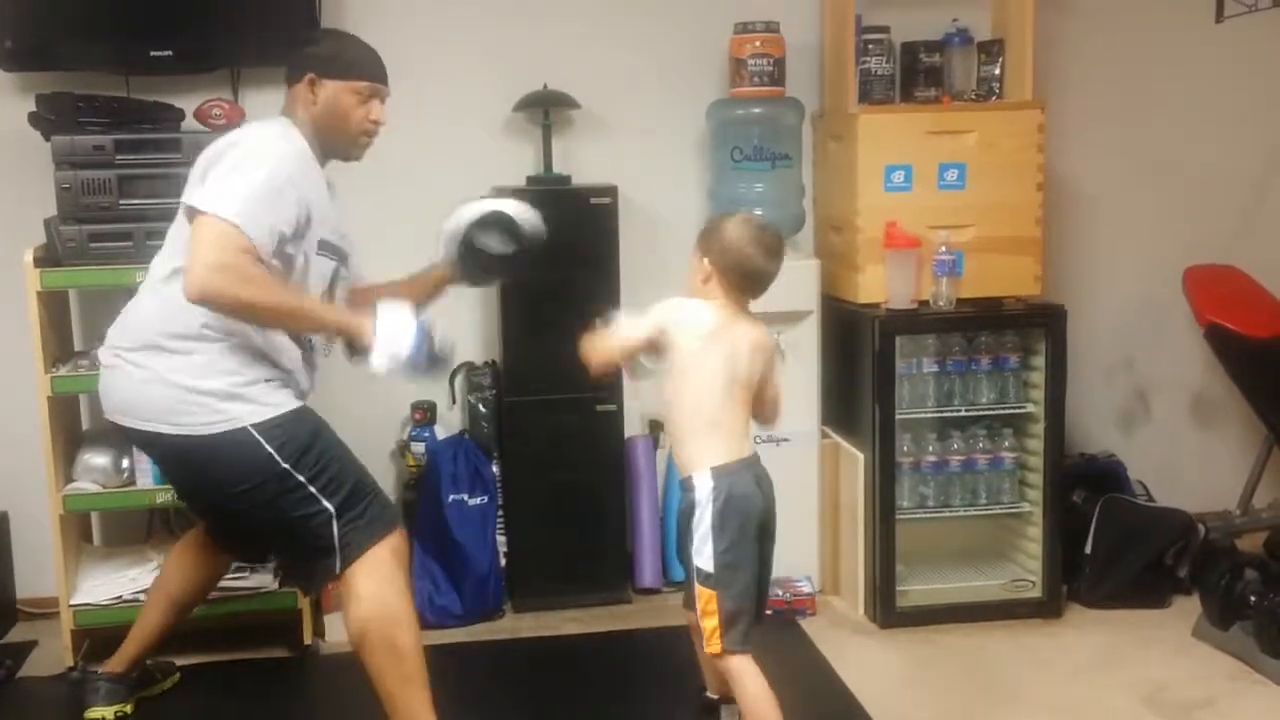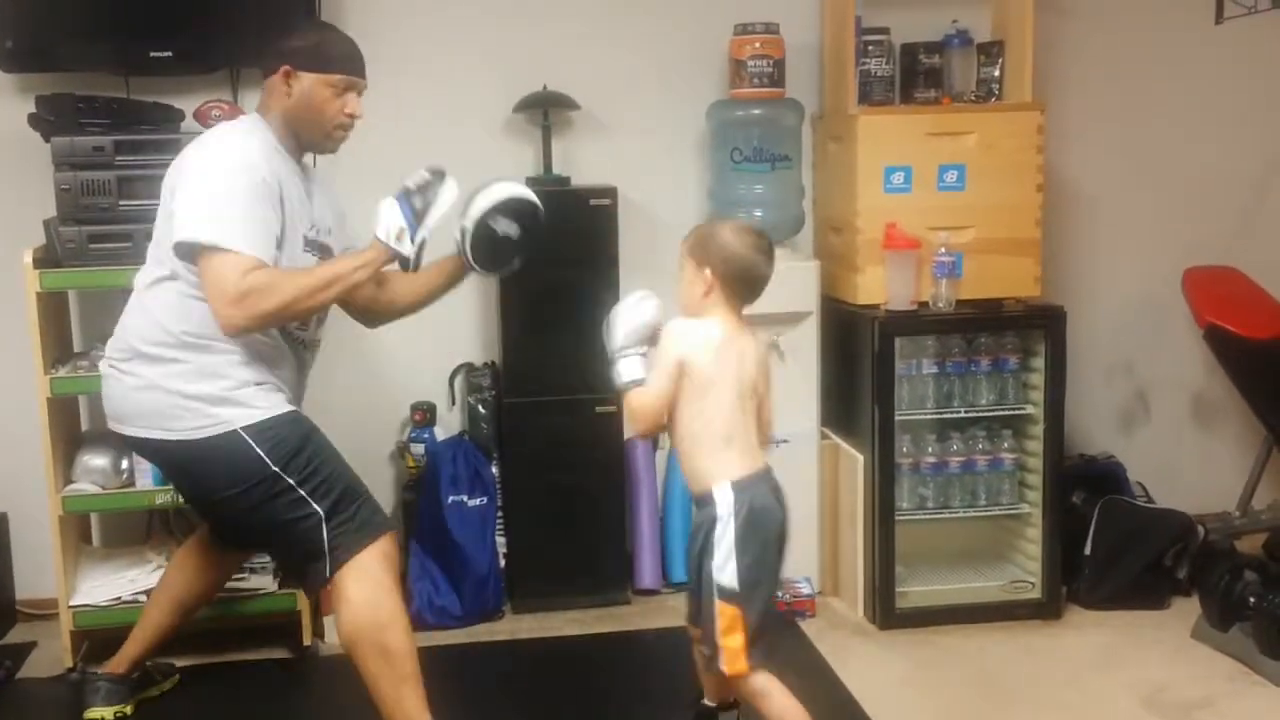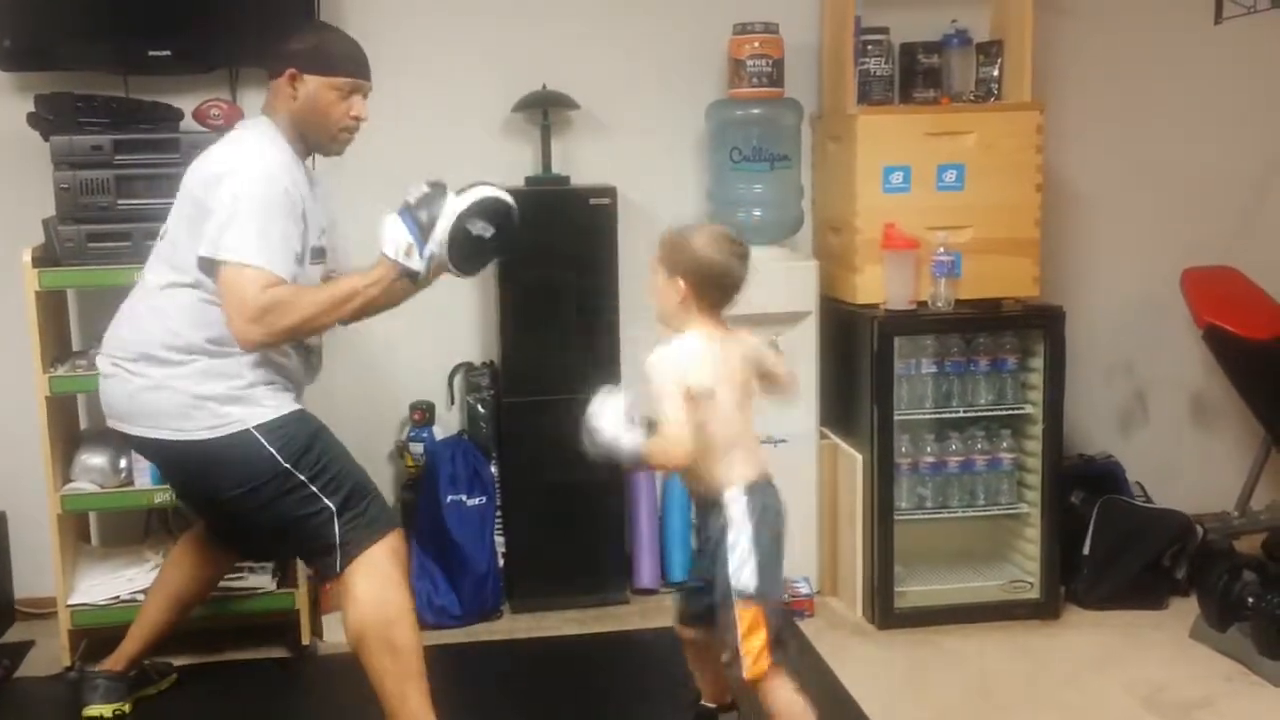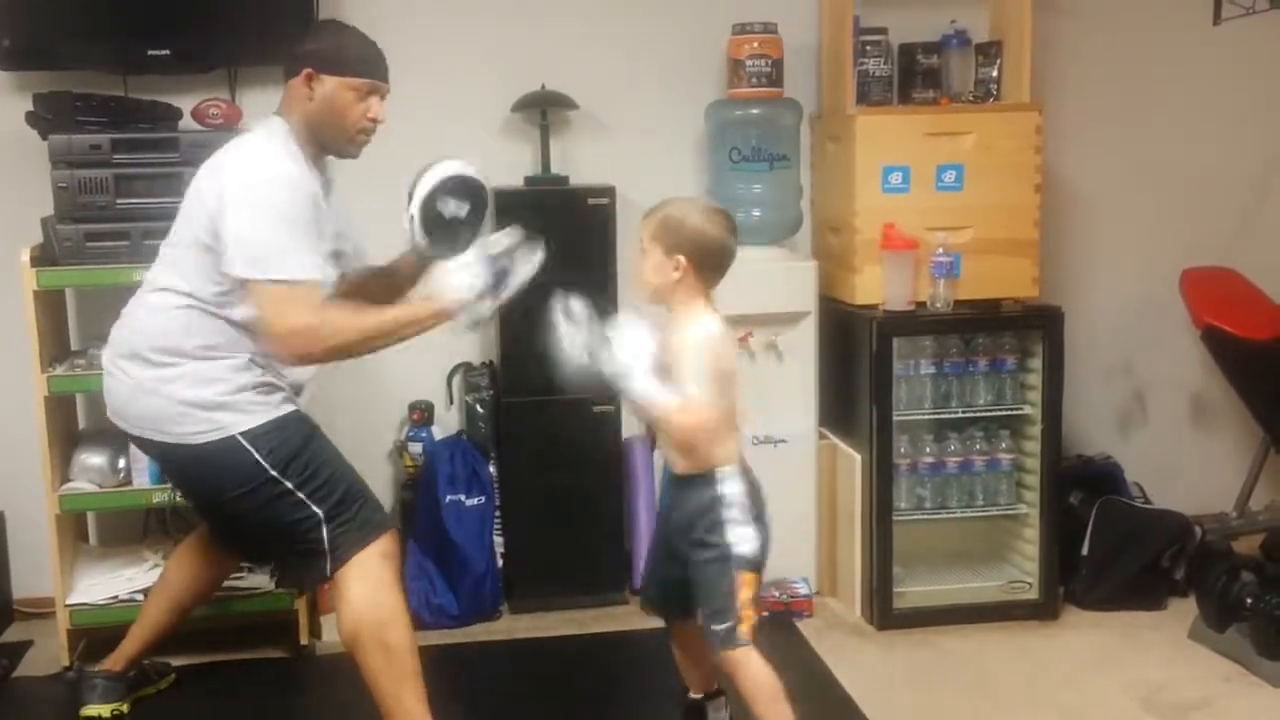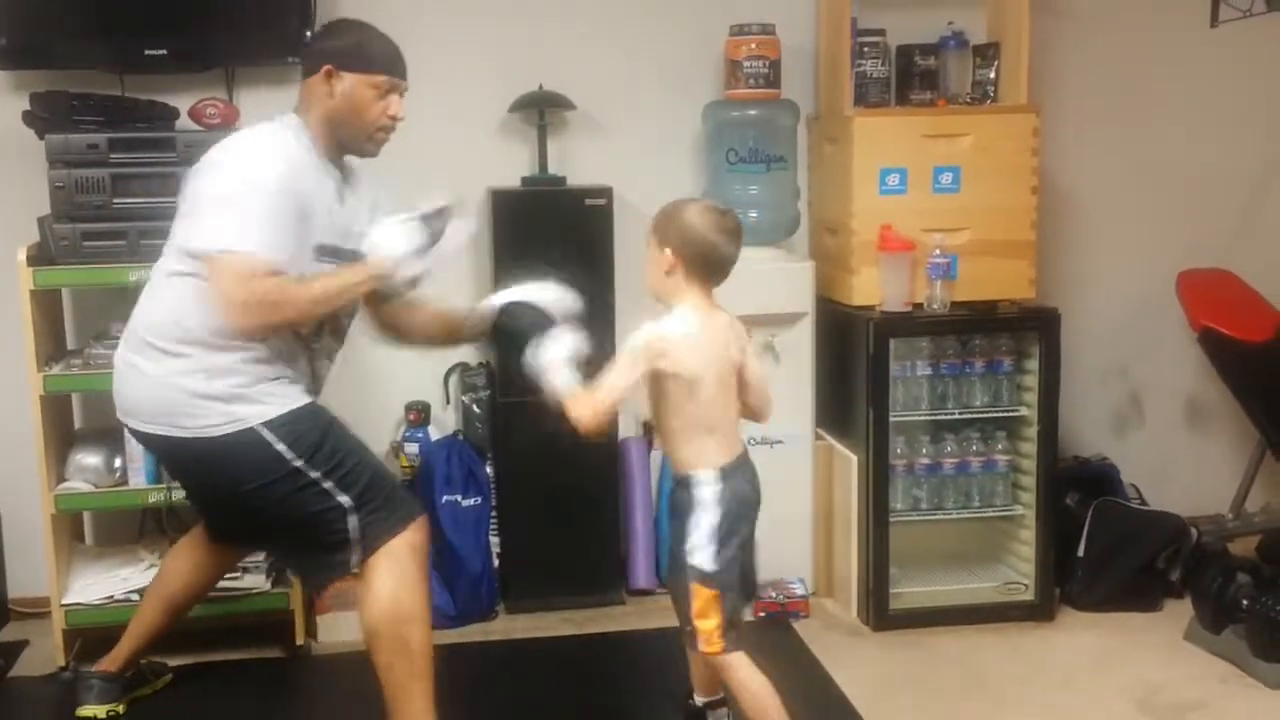
dt=0.2s
person 1, frame 1
left shoulder: (303, 178)
right shoulder: (270, 154)
left elbow: (350, 302)
right elbow: (212, 276)
left wrist: (447, 271)
right wrist: (355, 326)
left hip: (151, 388)
right hip: (203, 395)
left knee: (231, 526)
right knee: (374, 544)
person 1, frame 2
left shoulder: (298, 177)
right shoulder: (234, 158)
left elbow: (369, 303)
right elbow: (242, 306)
left wrist: (467, 257)
right wrist: (382, 250)
left hip: (166, 395)
right hip: (196, 398)
left knee: (237, 527)
right knee: (363, 549)
person 1, frame 3
left shoulder: (284, 169)
right shoulder: (254, 167)
left elbow: (326, 301)
right elbow: (257, 320)
left wrist: (435, 256)
right wrist: (389, 264)
left hip: (159, 391)
right hip: (204, 399)
left knee: (232, 527)
right knee: (371, 545)
person 1, frame 4
left shoulder: (290, 167)
right shoulder: (270, 175)
left elbow: (342, 293)
right elbow: (298, 335)
left wrist: (424, 257)
right wrist: (441, 302)
left hip: (165, 388)
right hip: (201, 398)
left knee: (238, 528)
right knee: (365, 548)
person 1, frame 5
left shoulder: (340, 185)
right shoulder: (265, 162)
left elbow: (397, 319)
right elbow: (250, 309)
left wrist: (487, 316)
right wrist: (378, 268)
left hip: (178, 395)
right hip: (213, 394)
left knee: (233, 527)
right knee: (394, 537)
person 2, frame 1
left shoulder: (677, 316)
right shoulder: (760, 340)
left elbow: (597, 355)
left wrist: (638, 345)
left hip: (713, 494)
right hip: (750, 482)
left knee: (729, 647)
right knee: (706, 616)
person 2, frame 2
left shoulder: (679, 335)
right shoulder: (753, 348)
left elbow: (642, 419)
left wrist: (627, 351)
left hip: (730, 509)
right hip: (758, 496)
left knee: (739, 666)
right knee: (704, 628)
person 2, frame 3
left shoulder: (670, 361)
right shoulder: (741, 344)
left elbow: (678, 454)
right elbow: (784, 379)
left wrist: (624, 440)
left hip: (738, 514)
right hip: (749, 503)
left knee: (758, 669)
right knee: (694, 629)
person 2, frame 4
left shoulder: (700, 337)
right shoulder: (683, 324)
left elbow: (685, 426)
left wrist: (629, 374)
right wrist: (601, 354)
left hip: (720, 499)
right hip: (683, 491)
left knee: (732, 645)
right knee: (678, 613)
person 2, frame 5
left shoulder: (658, 338)
right shoulder: (731, 328)
left elbow: (590, 418)
right elbow: (758, 405)
left wrist: (556, 375)
left hip: (709, 494)
right hip: (729, 479)
left knee: (720, 645)
right knee: (697, 615)
